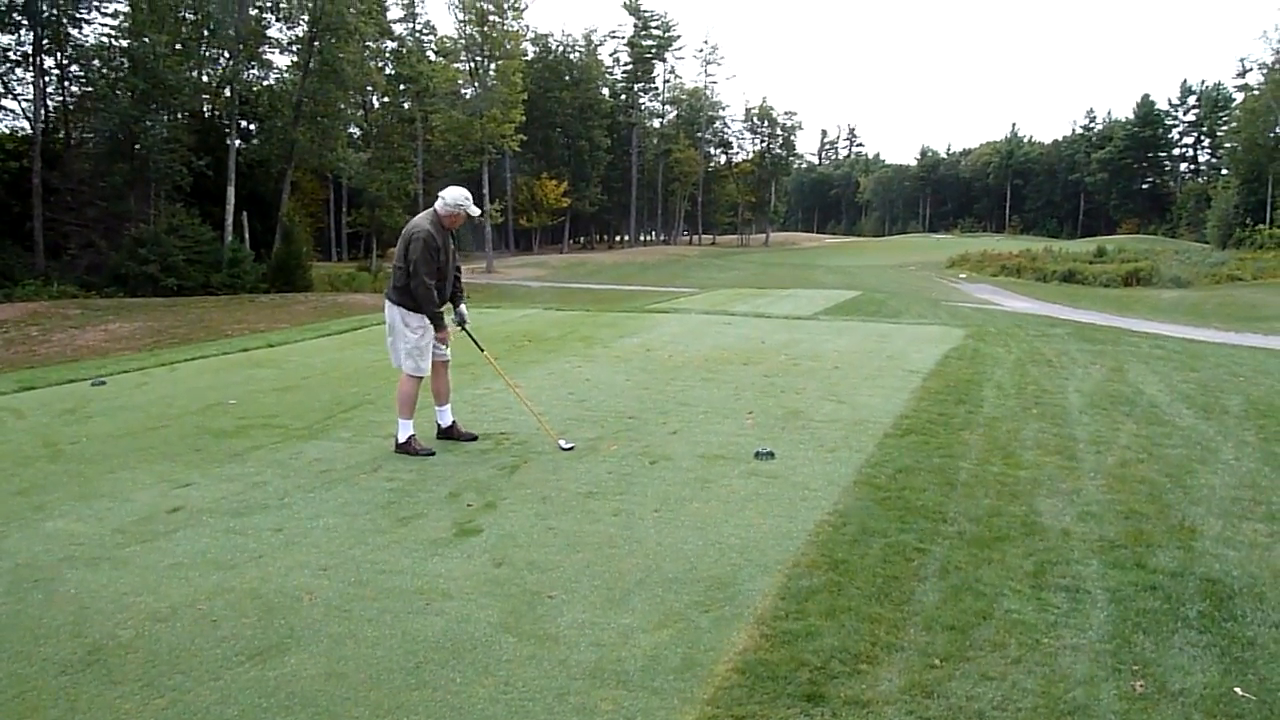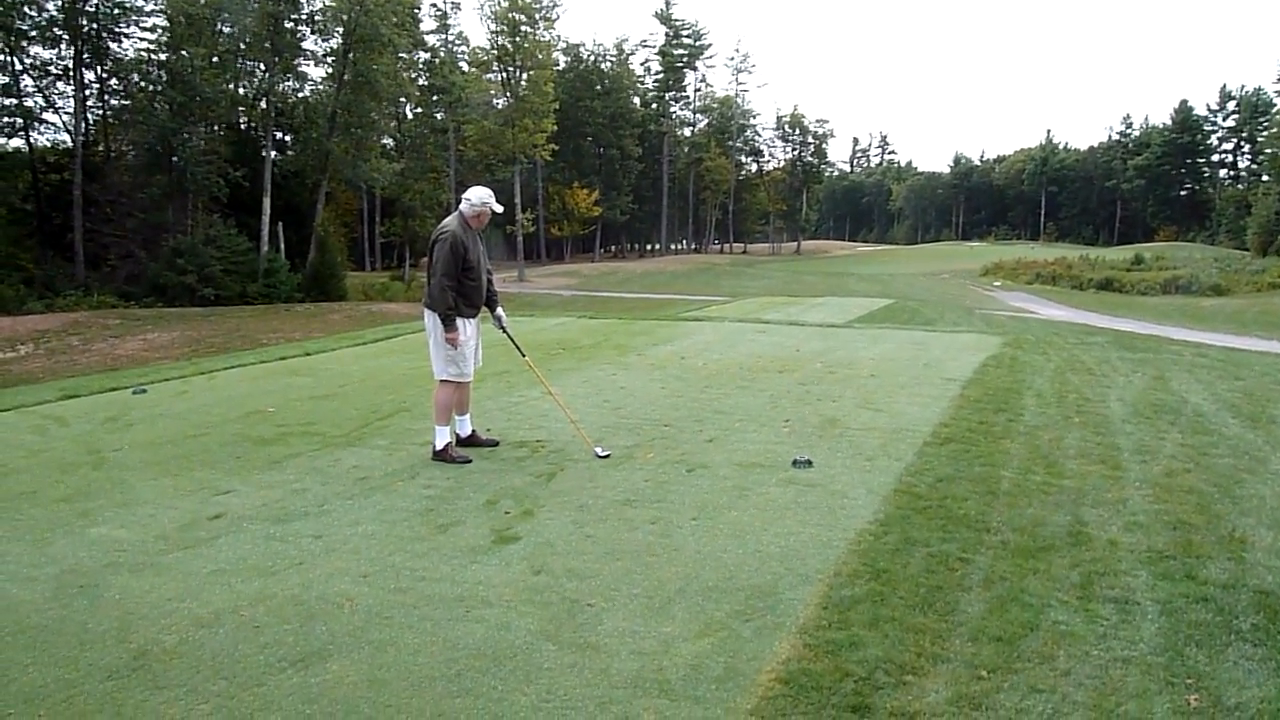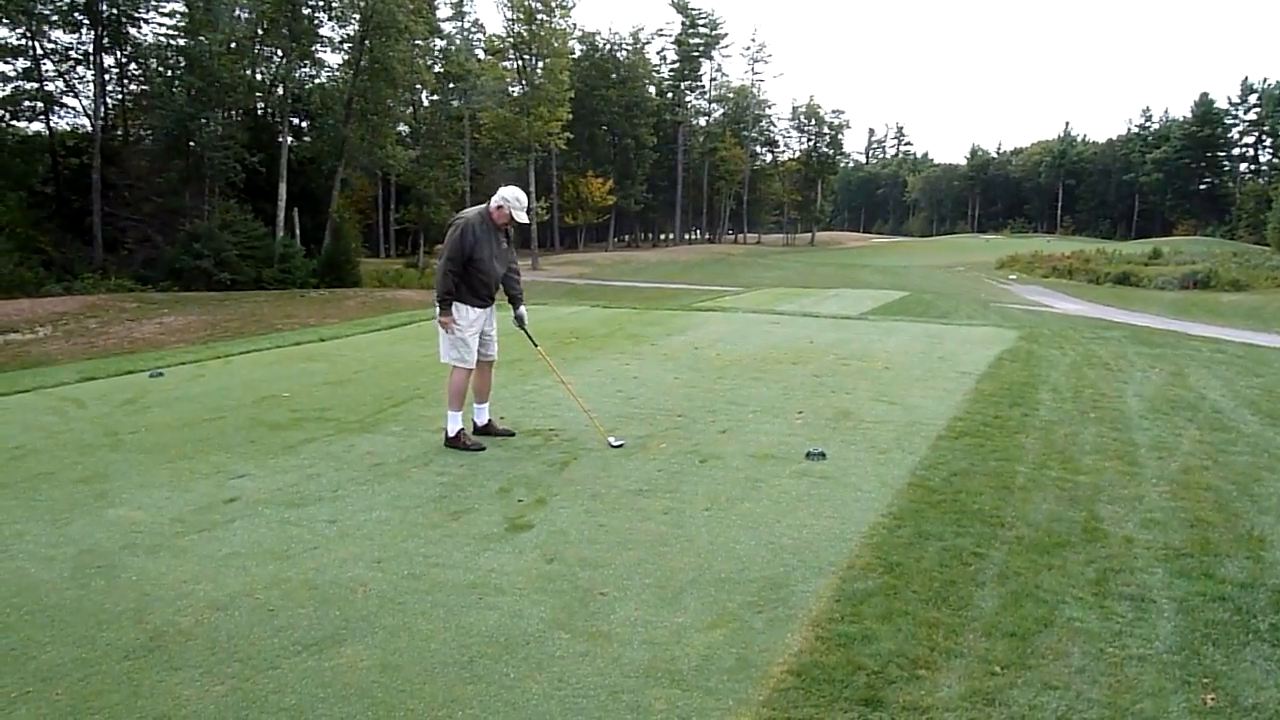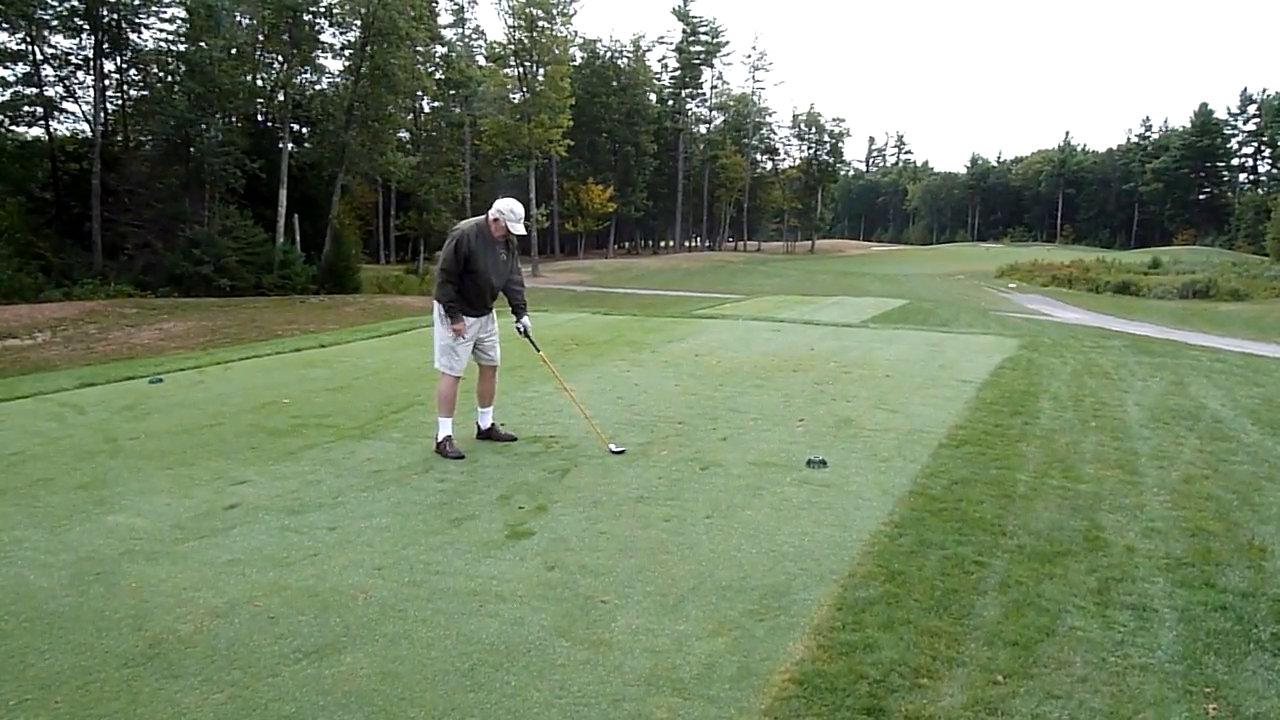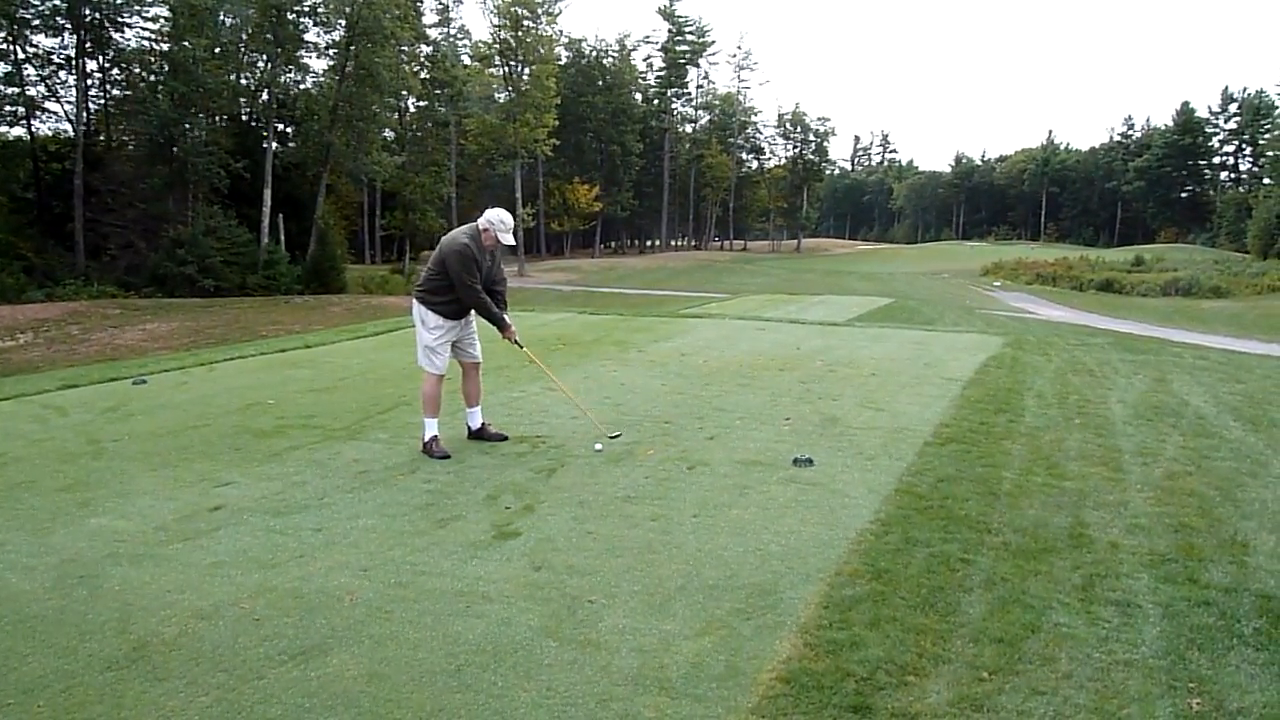
dt=1s
person 1, frame 1
left shoulder: (444, 229)
right shoulder: (423, 233)
left elbow: (453, 269)
right elbow: (422, 284)
left wrist: (459, 302)
right wrist: (439, 324)
left hip: (428, 309)
right hip: (410, 310)
left knee: (441, 363)
right knee: (414, 370)
left ankle: (446, 424)
right ankle: (404, 438)
person 1, frame 2
left shoulder: (471, 232)
right shoulder: (451, 235)
left elbow: (484, 273)
right elbow: (441, 284)
left wrist: (494, 305)
right wrist: (449, 325)
left hip: (467, 315)
right hip: (450, 318)
left knee: (465, 375)
right knee: (450, 377)
left ankle: (465, 432)
right ankle: (441, 444)
person 1, frame 3
left shoulder: (504, 230)
right shoulder: (467, 224)
left elbow: (511, 268)
right elbow: (448, 267)
left wrist: (517, 302)
right wrist: (444, 308)
left hip: (486, 306)
right hip: (461, 306)
left knee: (486, 361)
right knee: (463, 365)
left ankle: (482, 421)
right ankle: (454, 431)
person 1, frame 4
left shoulder: (508, 240)
right shoulder: (464, 235)
left elbow: (514, 278)
right elbow: (445, 278)
left wrist: (521, 312)
right wrist: (455, 317)
left hip: (484, 313)
right hip: (456, 313)
left knee: (490, 367)
right knee: (451, 372)
left ankle: (486, 425)
right ankle: (444, 437)
person 1, frame 5
left shoulder: (489, 244)
right shoulder: (460, 247)
left elbow: (497, 281)
right elbow: (473, 294)
left wrist: (503, 314)
right wrist: (501, 324)
left hip: (462, 312)
right hip: (434, 311)
left knee: (472, 365)
right knee: (435, 371)
left ankle: (476, 425)
right ankle: (430, 437)
